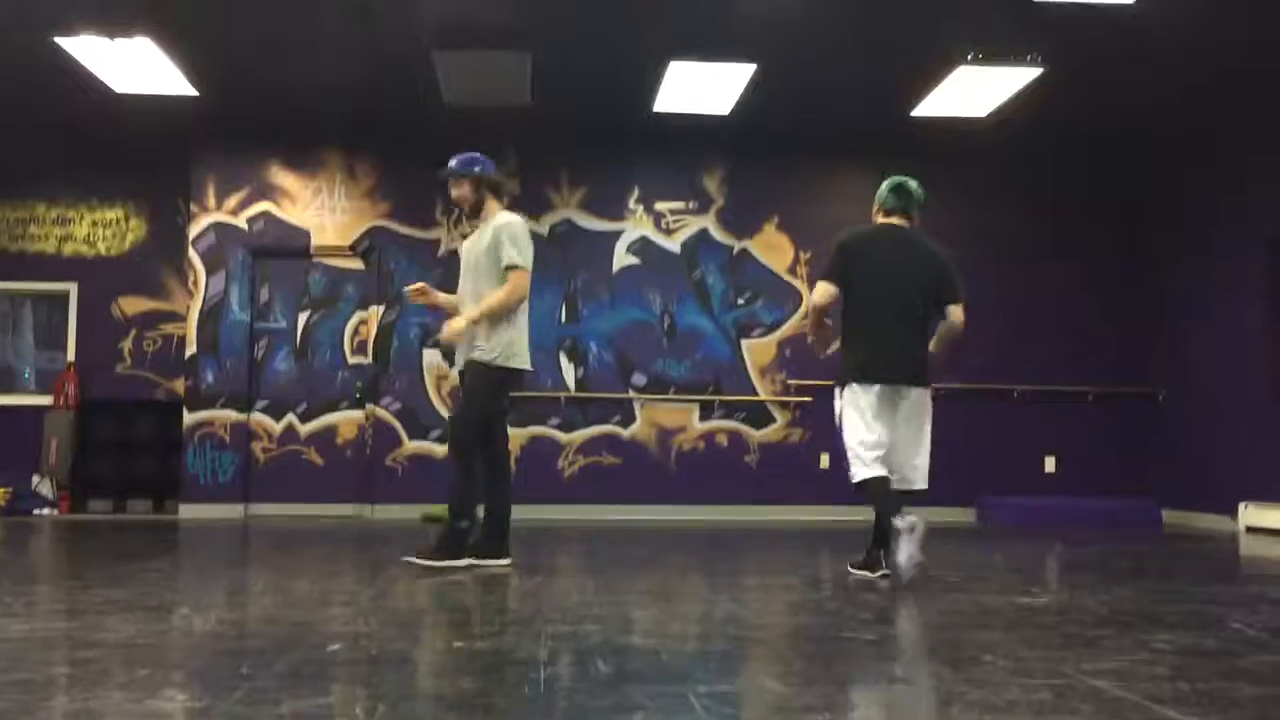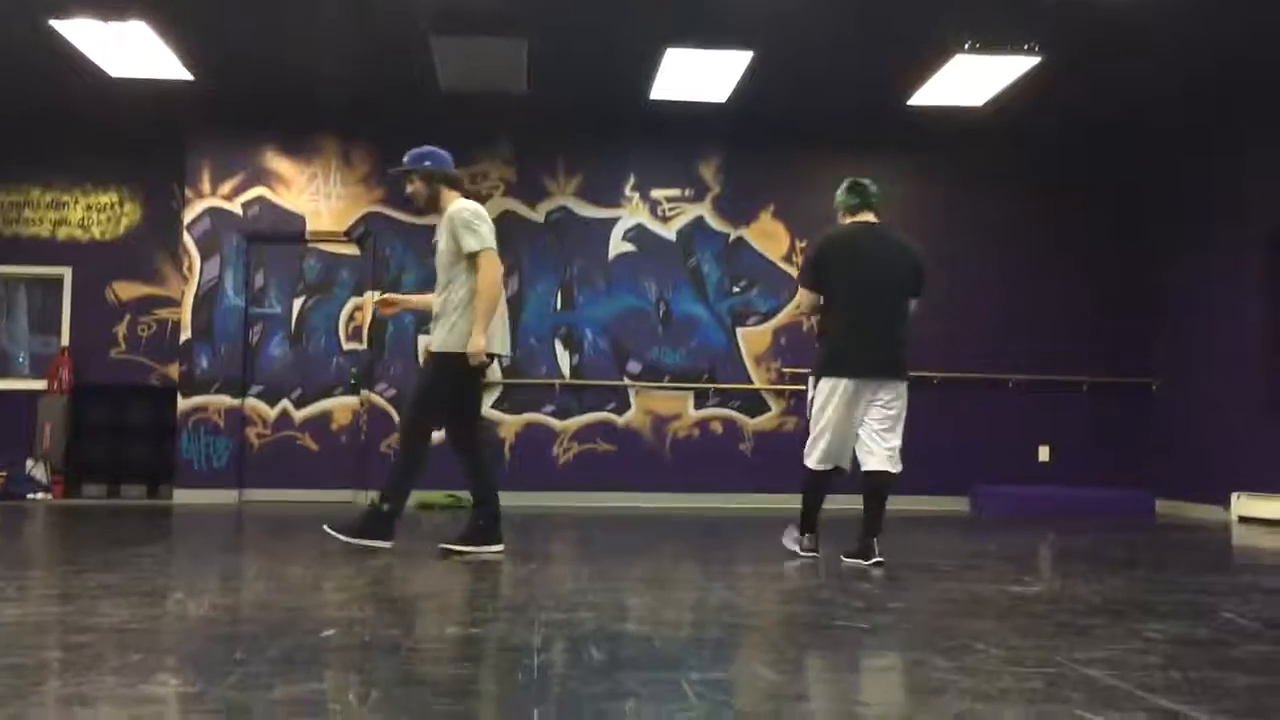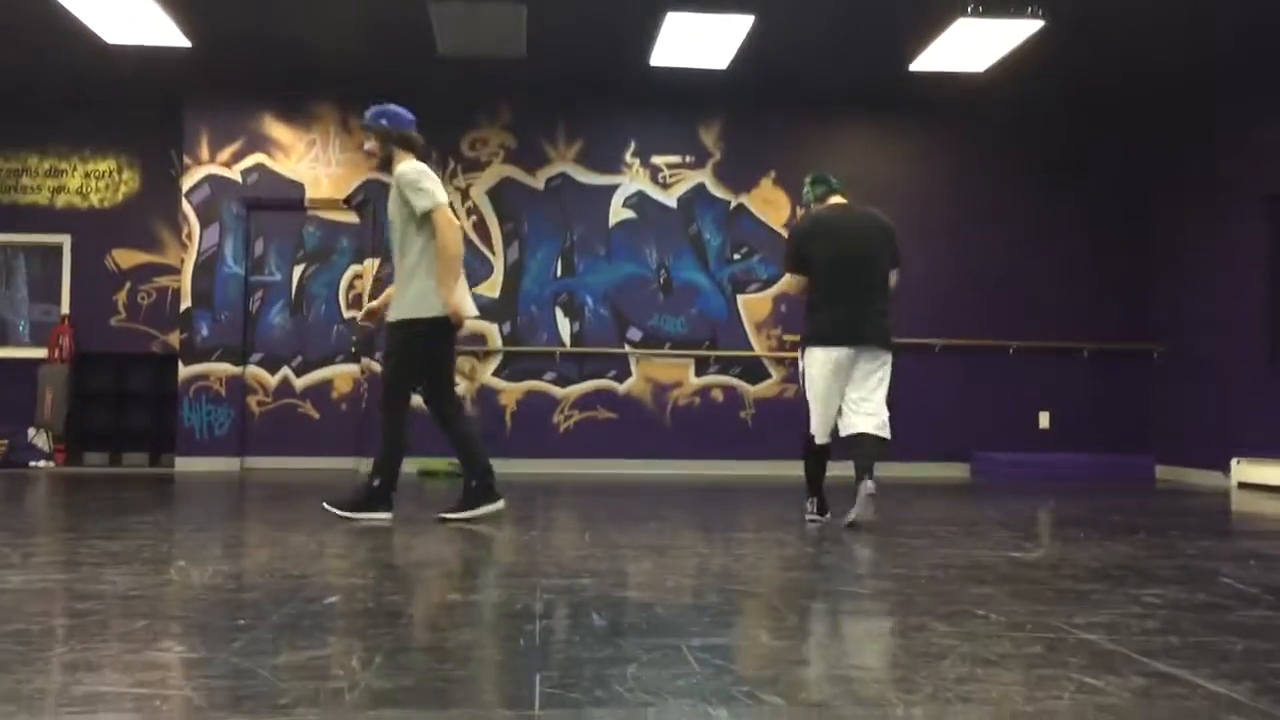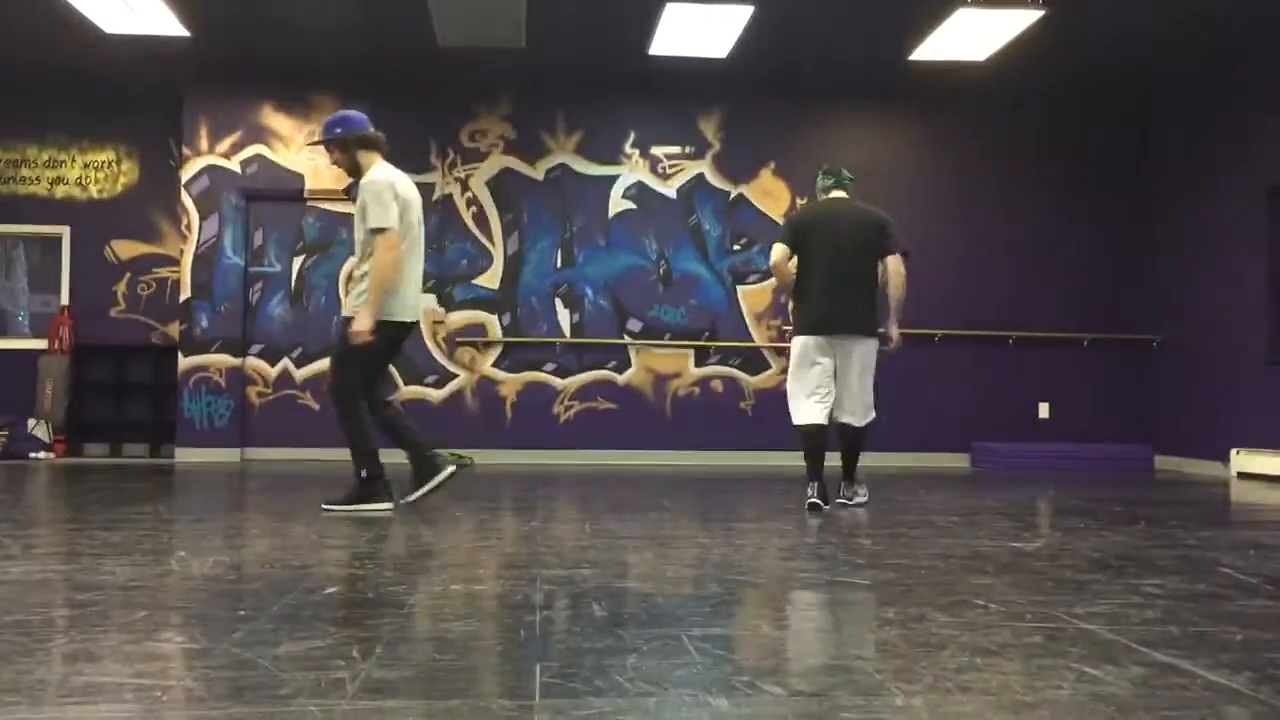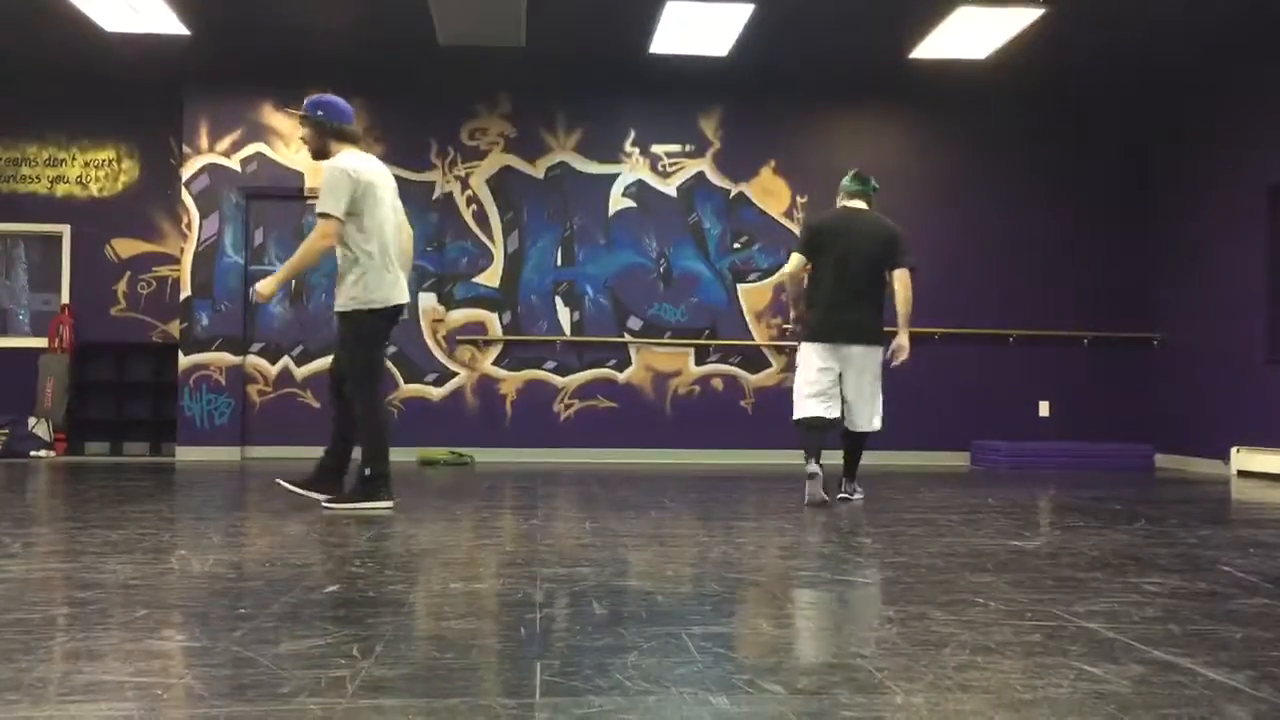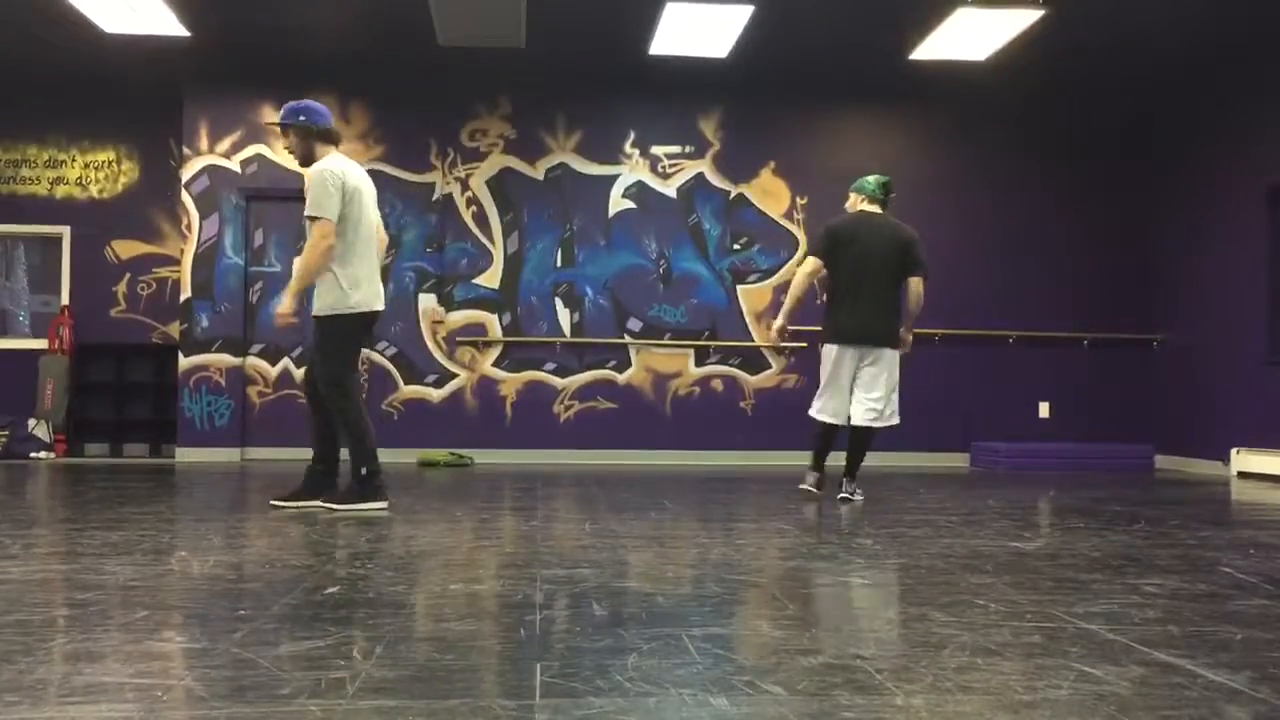
dt=0.3s
person 1, frame 1
left shoulder: (509, 226)
right shoulder: (474, 236)
left elbow: (518, 288)
left wrist: (467, 320)
right wrist: (437, 296)
left hip: (497, 356)
right hip: (473, 355)
left knee: (462, 435)
right knee: (489, 446)
left ankle: (455, 540)
right ankle: (495, 543)
person 1, frame 2
left shoulder: (464, 212)
right shoulder: (452, 220)
left elbow: (491, 272)
left wrist: (479, 333)
right wrist: (404, 302)
left hip: (459, 346)
right hip: (460, 346)
left knee: (415, 427)
right knee: (464, 435)
left ankle: (380, 521)
right ankle: (486, 528)
person 1, frame 3
left shoulder: (409, 174)
right shoulder: (415, 177)
left elbow: (448, 226)
left wrist: (450, 291)
right wrist: (387, 297)
left hip: (419, 311)
right hip: (431, 311)
left knee: (393, 398)
right knee: (441, 400)
left ankle: (378, 495)
right ankle: (481, 489)
person 1, frame 4
left shoulder: (376, 182)
right shoulder: (399, 179)
left elbow: (388, 252)
left wrist: (364, 311)
left hip: (379, 310)
right hip: (401, 309)
left knee: (345, 392)
right knee: (365, 392)
left ankle: (372, 486)
right ankle: (427, 462)
person 1, frame 5
left shoulder: (340, 168)
right shoulder: (374, 167)
left elbow: (325, 236)
right elbow: (405, 232)
left wrist: (277, 280)
right wrist: (402, 279)
left hip: (366, 298)
right hip: (386, 294)
left knee: (362, 388)
right knee: (345, 383)
left ankle: (375, 485)
right ankle: (330, 477)
person 1, frame 6
left shoulder: (324, 172)
right shoulder: (355, 171)
left elbow: (321, 239)
right elbow: (380, 238)
left wrist: (290, 295)
left hip: (342, 305)
right hip: (358, 300)
left knee: (338, 391)
right knee: (320, 389)
left ankle: (369, 485)
right ankle: (321, 483)
person 2, frame 1
left shoulder: (851, 245)
right shoulder: (934, 256)
left elbow: (820, 301)
right elbow: (956, 318)
left wrist: (816, 327)
left hip: (862, 371)
right hip: (913, 374)
left knee: (868, 459)
right knee: (902, 465)
left ankle: (900, 523)
right ankle: (875, 556)
person 2, frame 2
left shoulder: (828, 245)
right shoulder: (905, 250)
left elbow: (807, 305)
left hip: (839, 364)
right hip: (890, 367)
left knee: (824, 450)
right knee: (881, 453)
left ankle: (806, 534)
right ankle: (868, 543)
person 2, frame 3
left shoulder: (805, 227)
right shoulder: (881, 225)
left elbow: (796, 287)
right elbow: (891, 281)
left hip: (824, 336)
right hip: (873, 336)
left knee: (818, 419)
right knee: (866, 417)
left ankle: (815, 501)
right ankle: (865, 481)
person 2, frame 4
left shoulder: (802, 217)
right shoulder: (876, 219)
left elbow: (776, 262)
right elbow: (896, 272)
left wrist: (796, 295)
right wrist: (893, 321)
left hip: (812, 325)
right hip: (859, 326)
left knee: (811, 405)
right knee: (854, 407)
left ankle: (816, 486)
right ankle: (849, 483)
person 2, frame 5
left shoulder: (818, 223)
right shoulder: (888, 231)
left elbow: (793, 270)
right elbow: (901, 282)
left wrist: (797, 306)
right wrist: (903, 333)
left hip: (819, 330)
right hip: (865, 334)
left knee: (815, 404)
right knee: (860, 411)
left ankle: (813, 465)
right ankle: (849, 483)
person 2, frame 6
left shoulder: (837, 229)
right shoulder: (905, 236)
left elbow: (807, 271)
right elbow: (917, 291)
left wrist: (783, 316)
right wrist: (908, 329)
left hip: (839, 332)
right hip: (882, 336)
left knee: (831, 405)
right knee: (868, 409)
left ankle: (815, 473)
right ankle: (849, 481)
